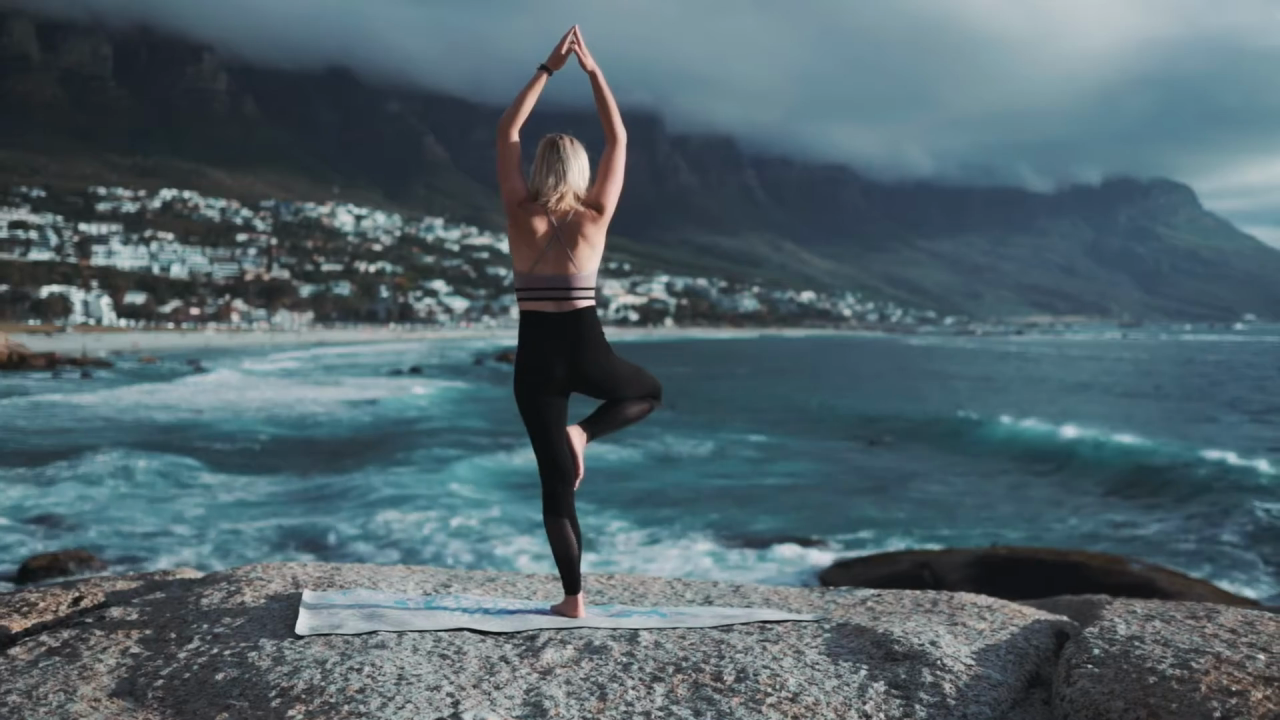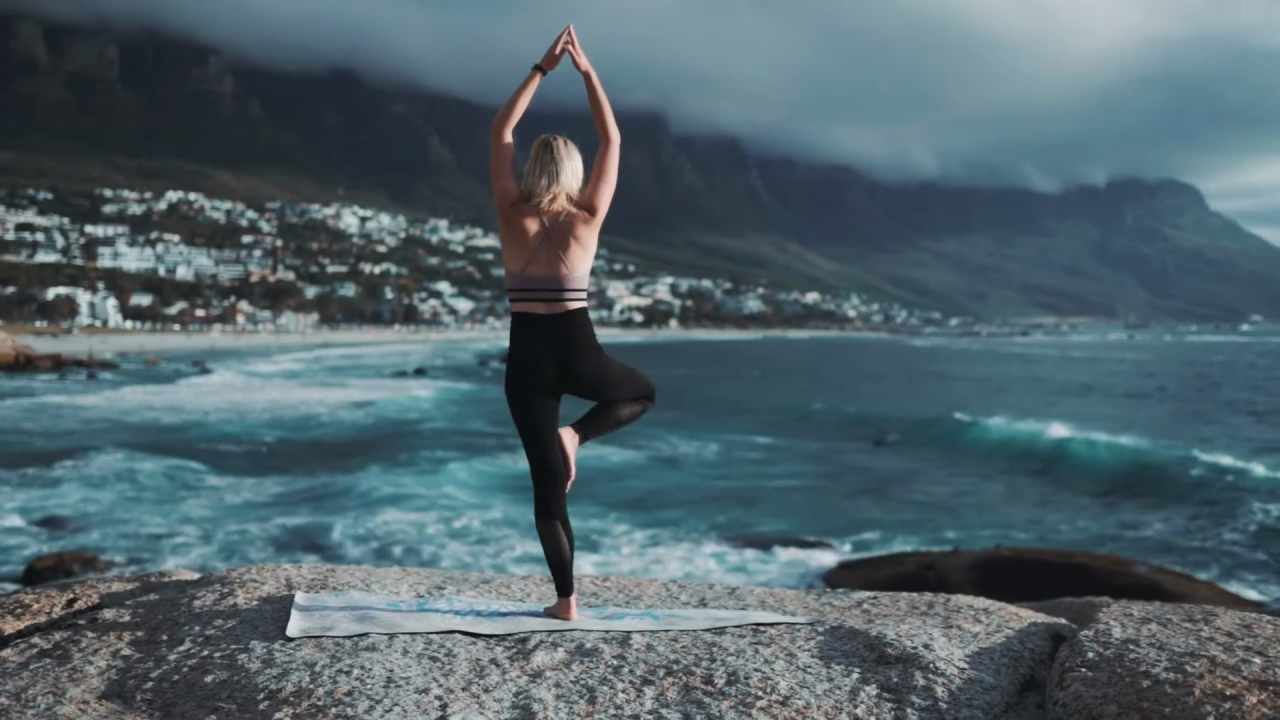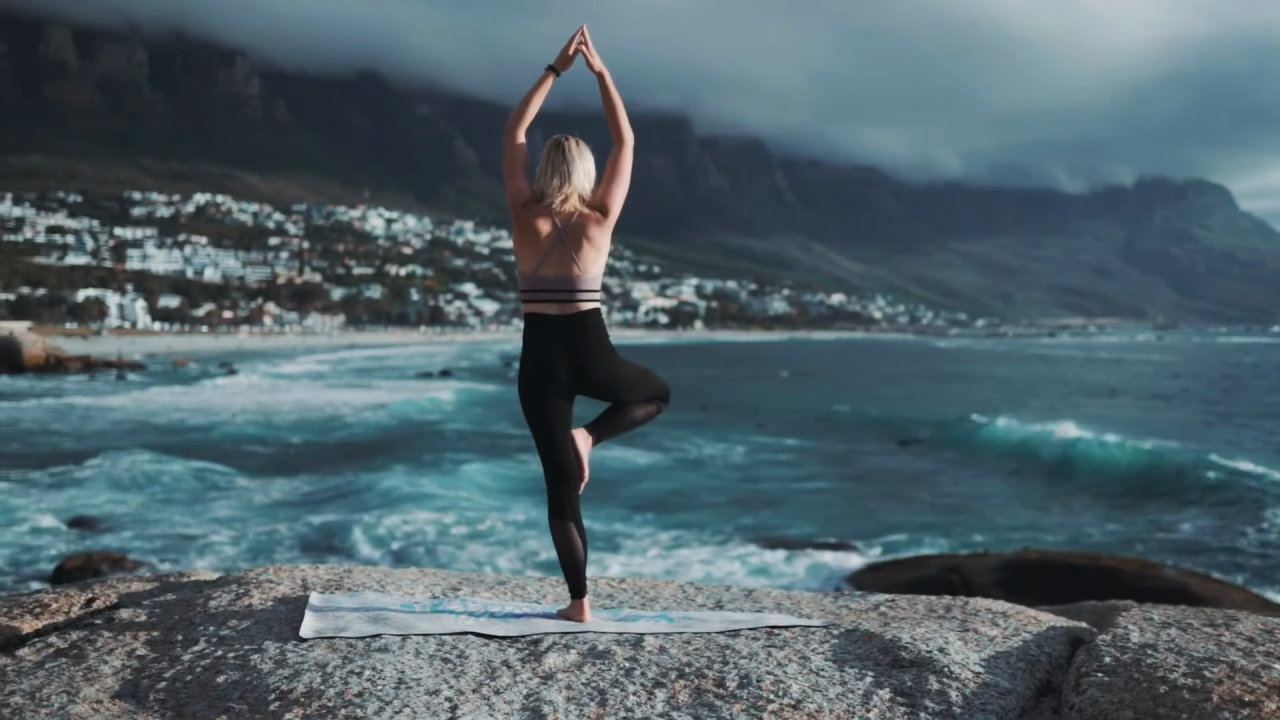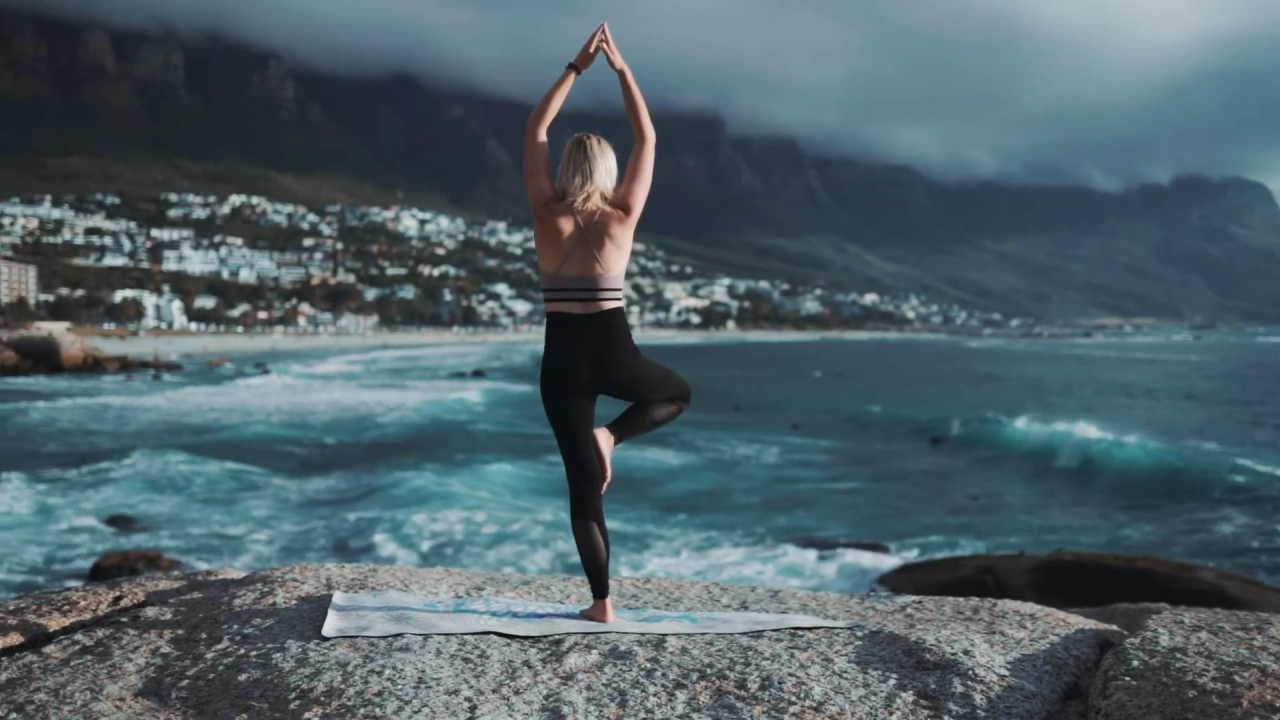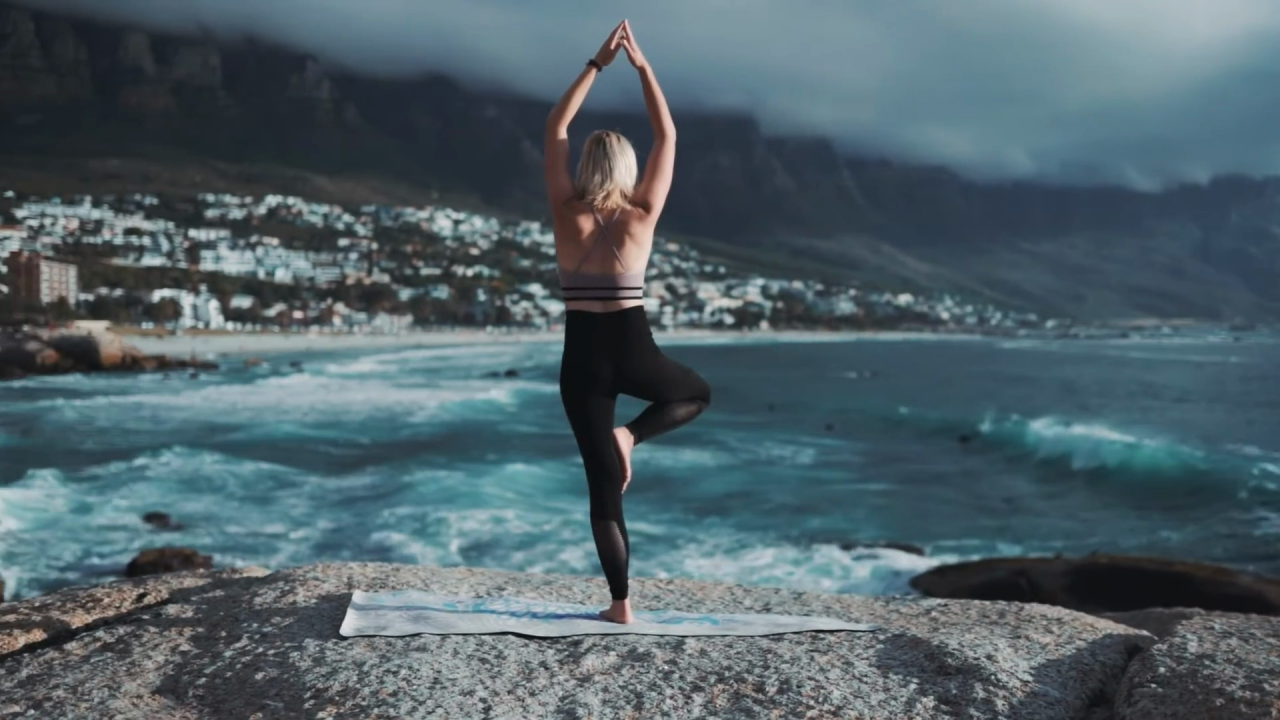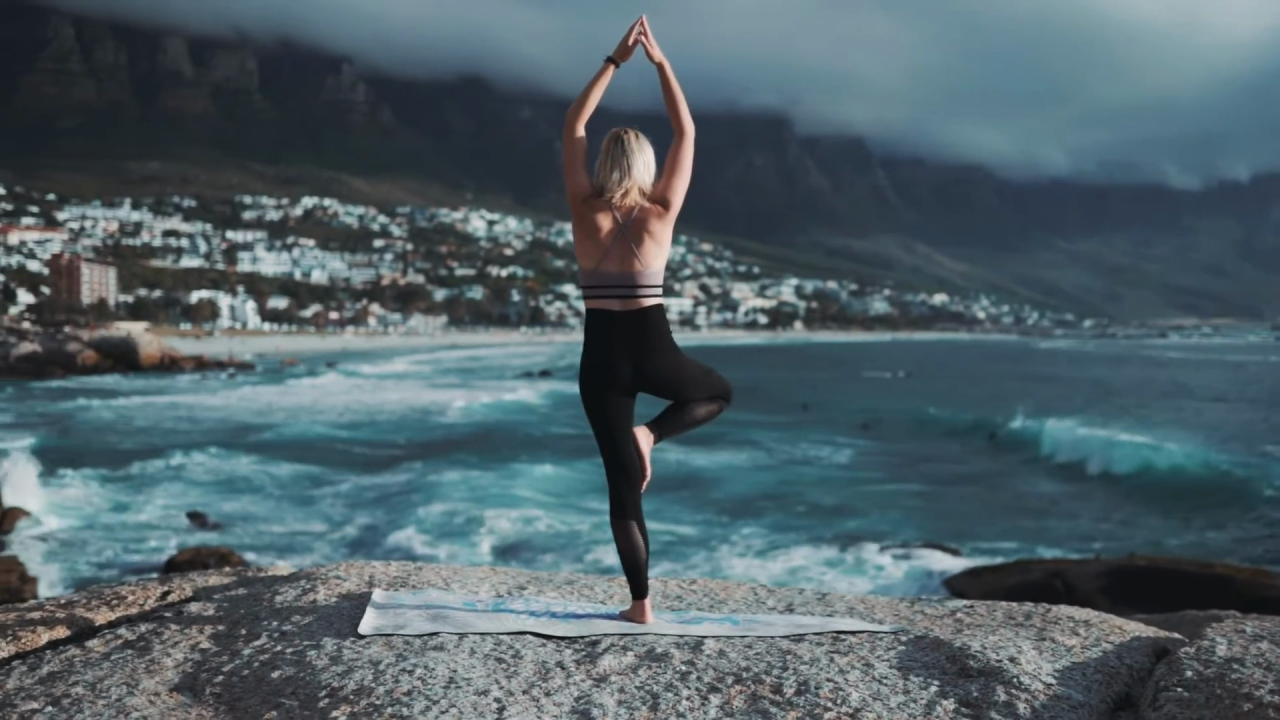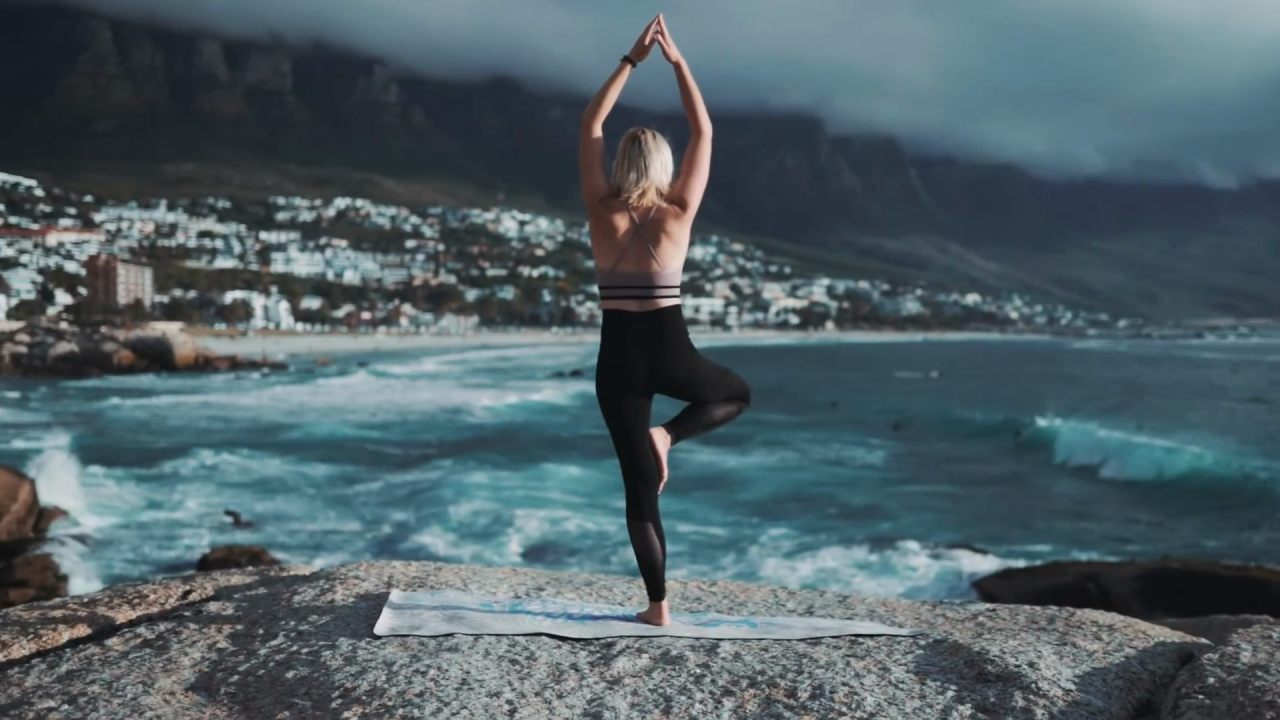
dt=0.4s
person 1, frame 1
left shoulder: (520, 215)
right shoulder: (595, 217)
left elbow: (507, 132)
right elbow: (618, 138)
left wrist: (547, 69)
right wrist: (591, 68)
left hip: (536, 359)
right hip: (586, 353)
left knee: (556, 484)
right knee: (649, 391)
left ankle: (573, 599)
right ankle: (583, 433)
person 1, frame 2
left shoulder: (512, 216)
right shoulder: (587, 219)
left elbow: (501, 133)
right elbow: (612, 139)
left wrist: (542, 68)
right wrist: (585, 69)
left hip: (527, 360)
right hip: (578, 355)
left knee: (547, 486)
right knee: (643, 392)
left ankle: (565, 601)
right ankle: (576, 434)
person 1, frame 3
left shoulder: (524, 217)
right shoulder: (599, 220)
left elbow: (513, 133)
right elbow: (625, 140)
left wrist: (555, 69)
right wrist: (599, 69)
left hip: (540, 360)
right hip: (590, 355)
left knee: (561, 487)
right knee: (657, 393)
left ankle: (578, 603)
right ankle: (589, 436)
person 1, frame 4
left shoulder: (546, 216)
right shoulder: (622, 218)
left elbow: (535, 132)
right elbow: (647, 138)
left wrist: (576, 67)
right wrist: (620, 67)
left hip: (562, 360)
right hip: (613, 354)
left knee: (583, 488)
right knee: (678, 393)
left ankle: (601, 604)
right ankle: (611, 435)
person 1, frame 5
left shoulder: (566, 214)
right shoulder: (642, 216)
left elbow: (555, 129)
right elbow: (667, 136)
left wrist: (597, 63)
right wrist: (641, 64)
left hip: (582, 359)
right hip: (633, 353)
left knee: (603, 487)
right knee: (697, 392)
left ankle: (620, 605)
right ankle: (631, 435)
person 1, frame 6
left shoulder: (585, 212)
right shoulder: (661, 213)
left elbow: (573, 126)
right elbow: (686, 132)
left wrist: (615, 60)
right wrist: (659, 60)
left hip: (602, 358)
right hip: (653, 352)
left knee: (623, 487)
right knee: (718, 392)
left ankle: (641, 606)
right ankle: (652, 434)
person 1, frame 7
left shoulder: (602, 213)
right shoulder: (678, 214)
left elbow: (589, 126)
right elbow: (703, 132)
left wrist: (631, 59)
right wrist: (676, 60)
left hip: (618, 358)
right hip: (669, 353)
left knee: (639, 489)
right knee: (738, 393)
left ankle: (657, 608)
right ankle: (668, 435)
